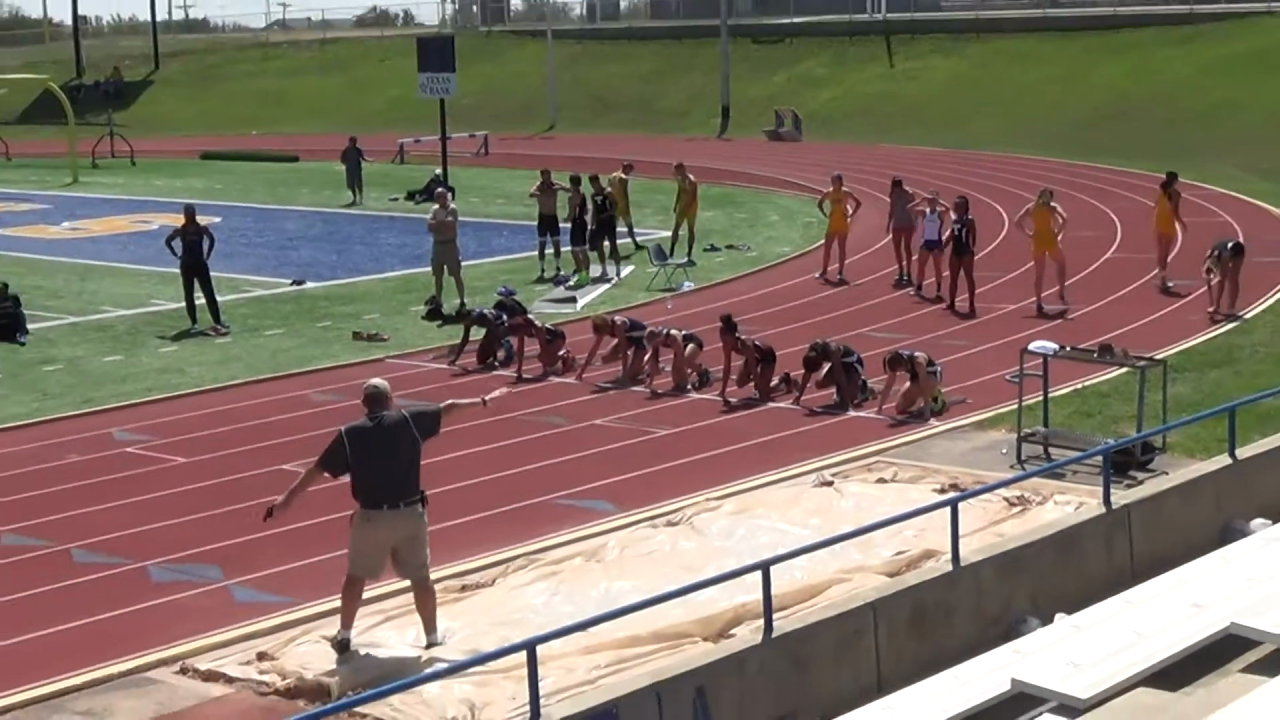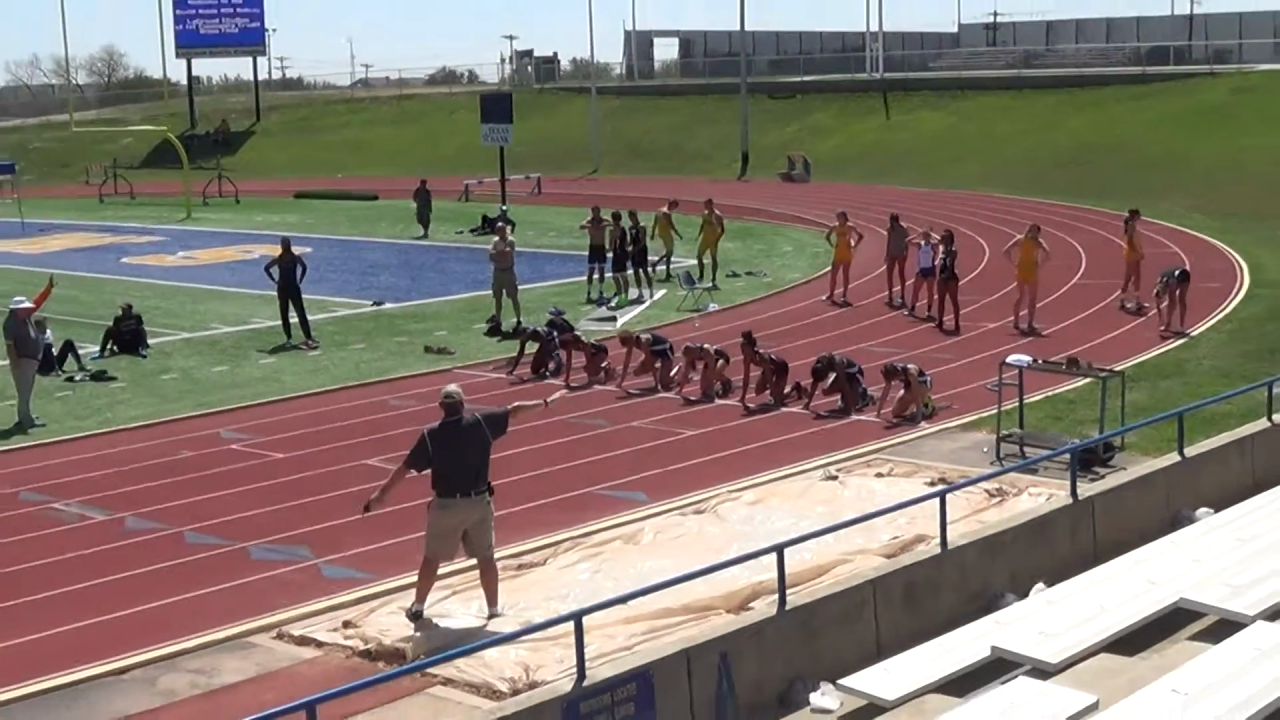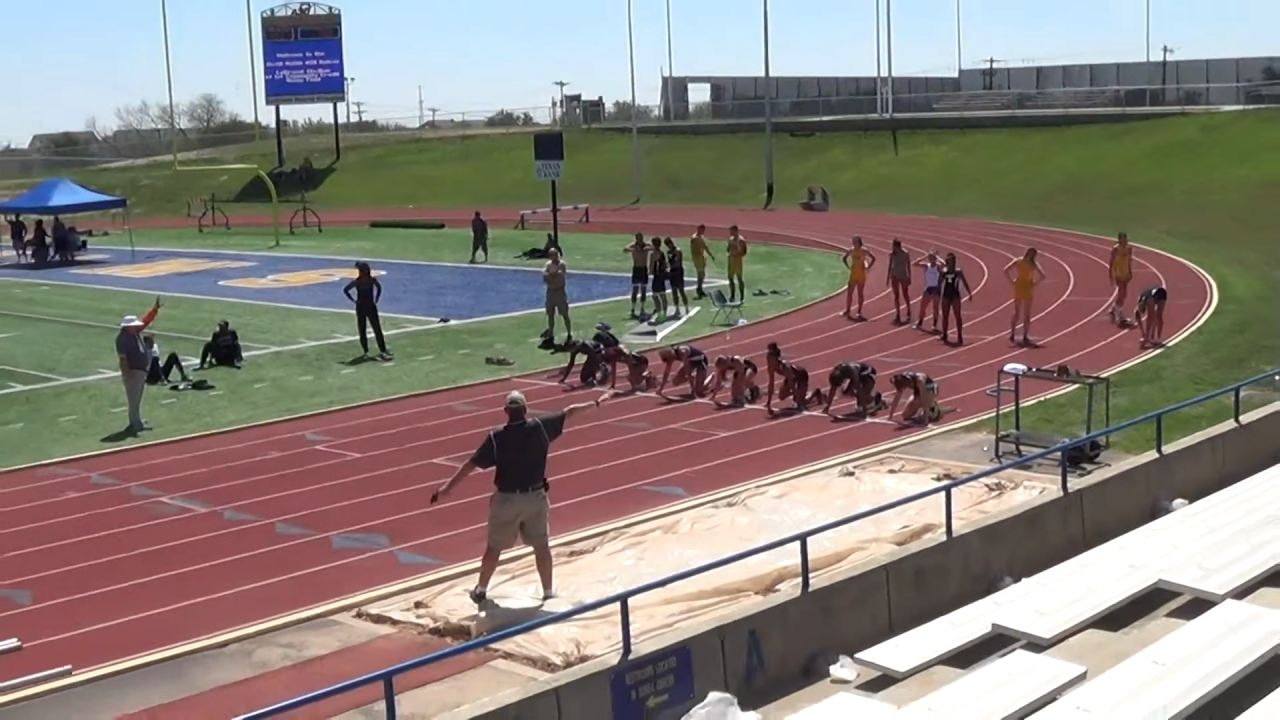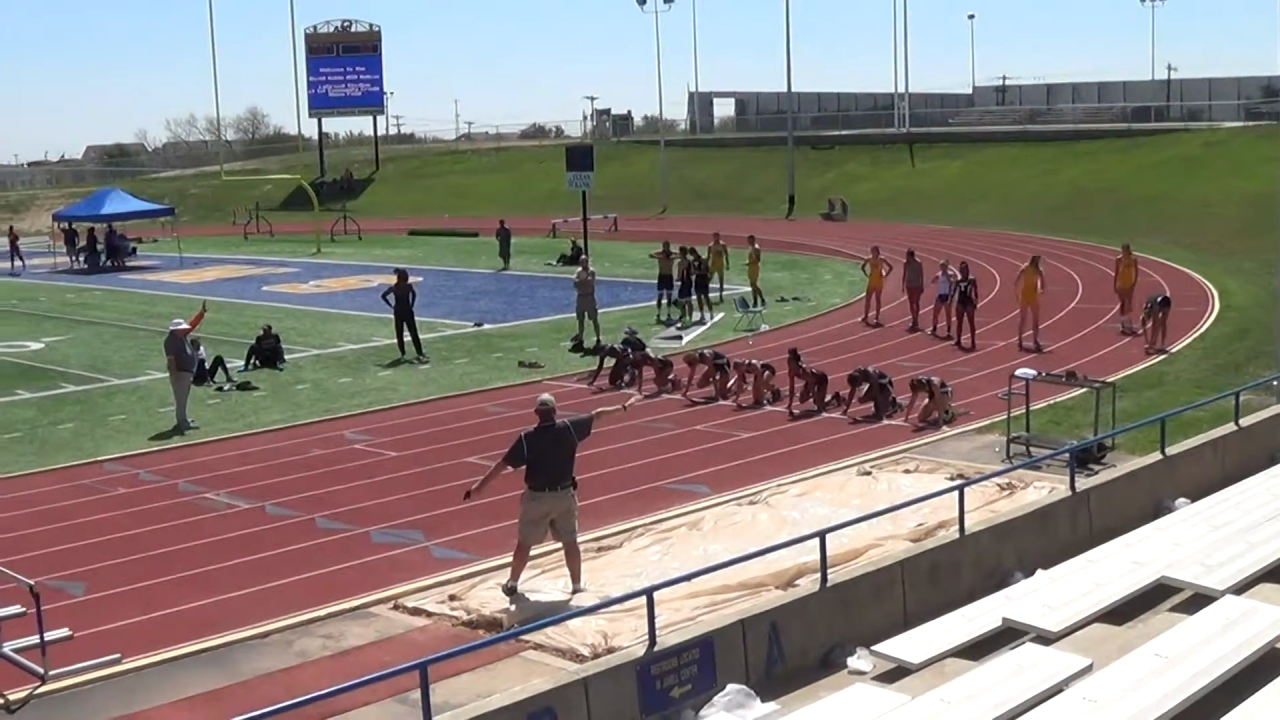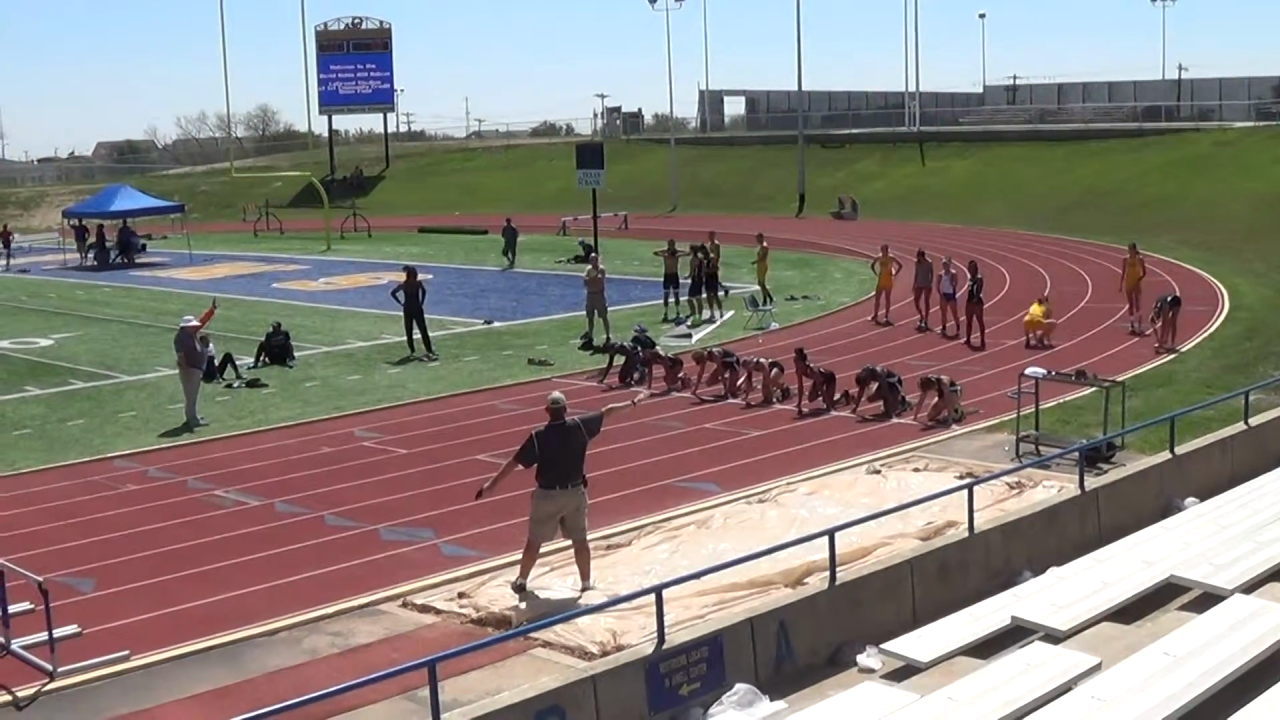
dt=0.5s
person 1, frame 1
left shoulder: (349, 434)
right shoulder: (408, 421)
left elbow: (317, 470)
right elbow: (449, 408)
left wrist: (287, 498)
right wrist: (484, 401)
left hip: (371, 517)
right hip: (410, 513)
left knee: (355, 577)
right knee: (421, 578)
left ankle: (344, 636)
right ankle: (432, 637)
person 1, frame 2
left shoulder: (431, 436)
right shoulder: (481, 423)
left elbow: (405, 467)
right elbow: (514, 410)
left wrist: (381, 494)
right wrist: (546, 402)
left hip: (446, 505)
right hip: (478, 502)
left knee: (431, 559)
right knee: (486, 558)
left ankle: (417, 608)
right ankle: (494, 610)
person 1, frame 3
left shoulder: (497, 437)
right shoulder: (540, 427)
left elbow: (471, 464)
right elbow: (570, 412)
left wrist: (448, 486)
right wrist: (597, 402)
left hip: (507, 499)
right hip: (536, 496)
left knee: (494, 547)
right knee: (541, 546)
left ankle: (480, 590)
right ankle: (548, 592)
person 1, frame 4
left shoulder: (527, 438)
right shoulder: (569, 428)
left elbow: (503, 464)
right elbow: (597, 415)
left wrist: (480, 485)
left hip: (537, 497)
right hip: (564, 495)
left knee: (524, 544)
right knee: (570, 542)
left ankle: (512, 585)
right ankle: (577, 586)
person 1, frame 5
left shoulder: (538, 437)
right shoulder: (579, 426)
left elbow: (513, 462)
right elbow: (608, 411)
left wrist: (491, 484)
left hip: (547, 495)
right hip: (575, 493)
left knee: (534, 542)
right knee: (580, 540)
left ankle: (521, 582)
right ankle: (586, 584)
